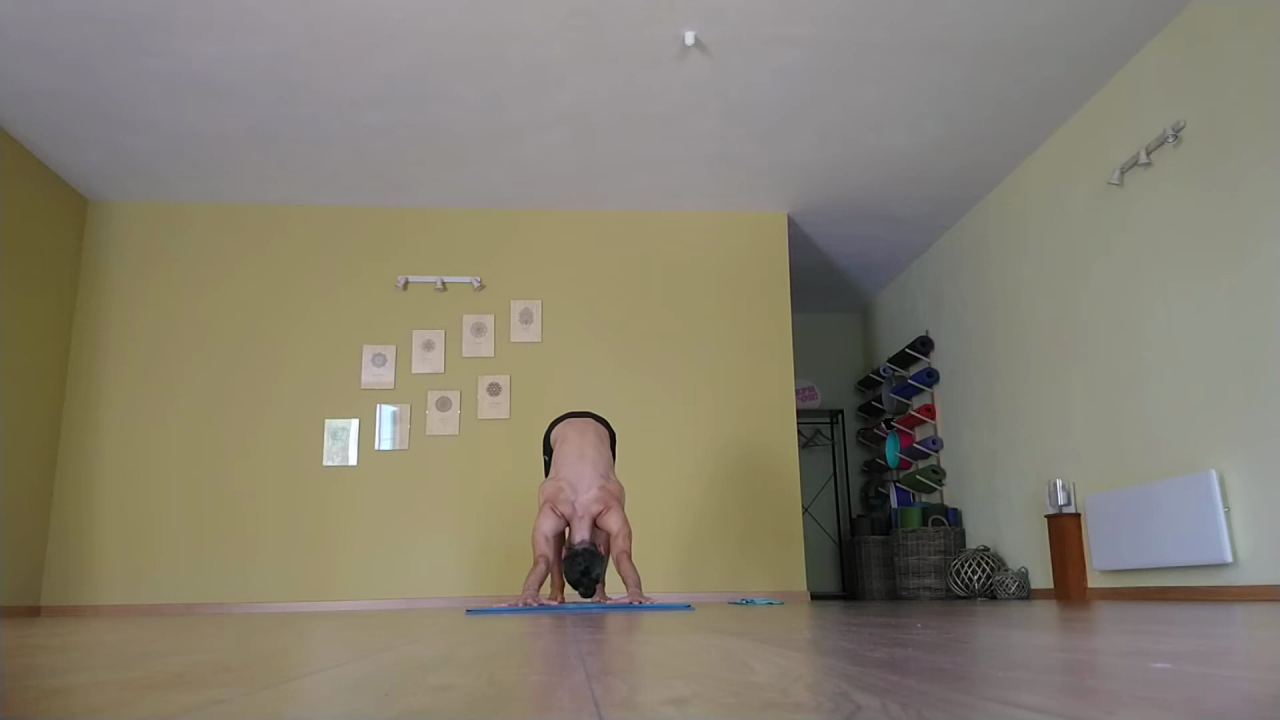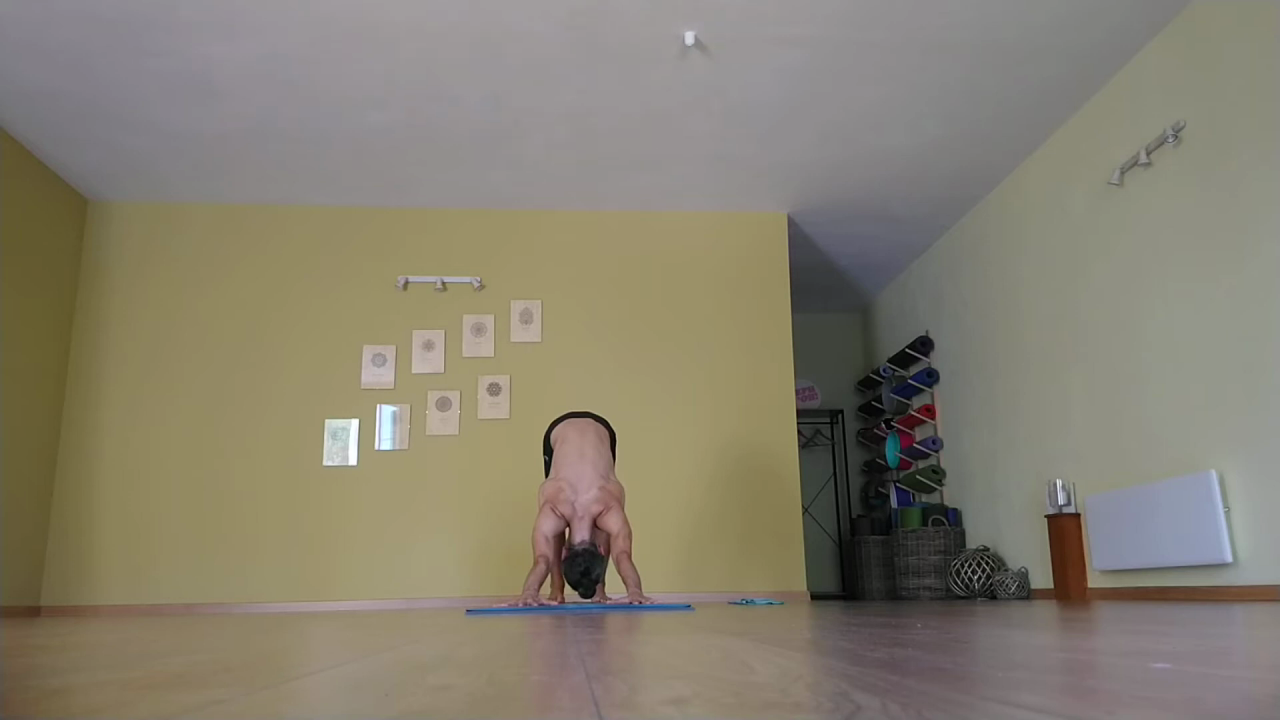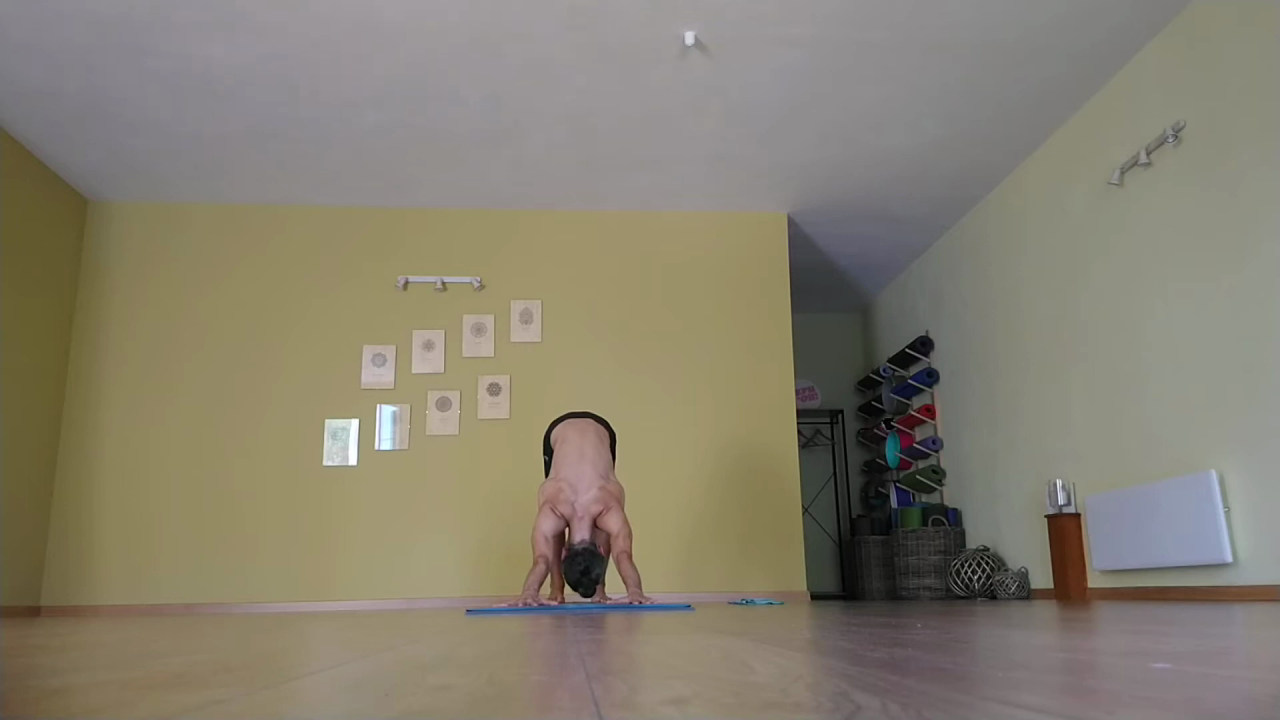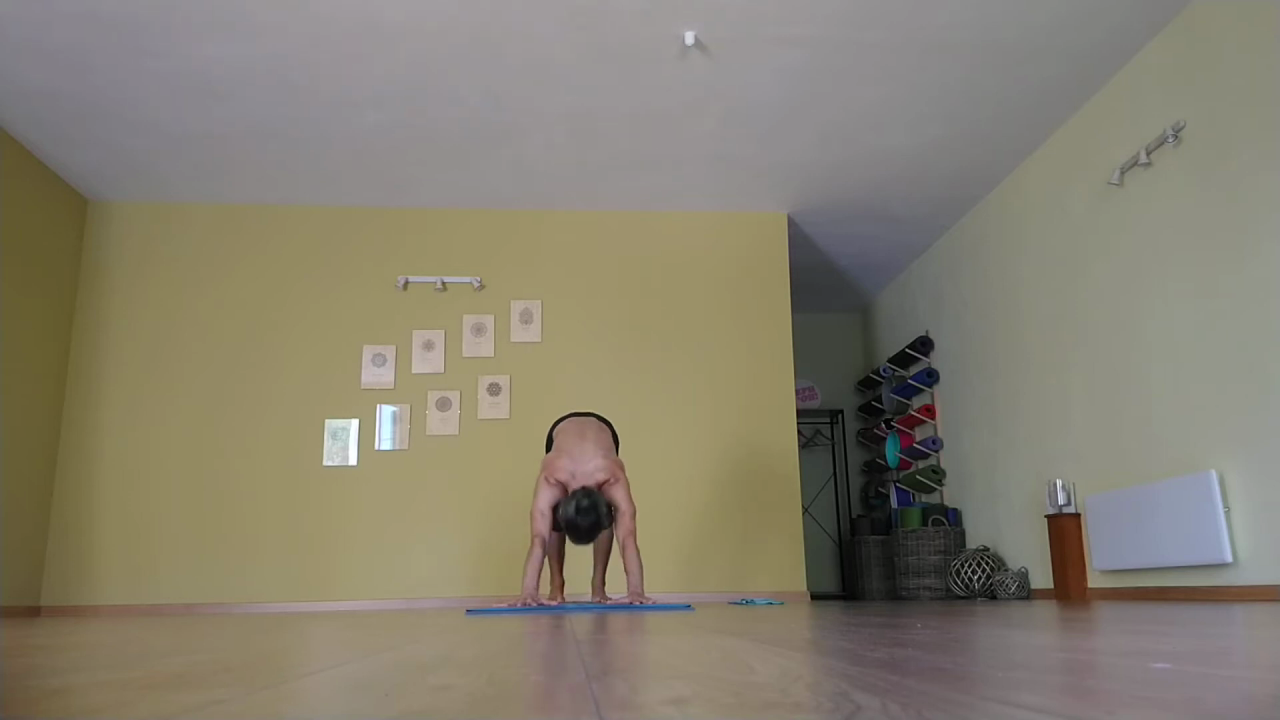
dt=0.5s
person 1, frame 1
left shoulder: (609, 508)
right shoulder: (552, 509)
left elbow: (623, 556)
right elbow: (541, 560)
left hip: (600, 429)
right hip: (558, 430)
left ankle: (600, 586)
right ankle: (556, 586)
person 1, frame 2
left shoulder: (609, 508)
right shoulder: (552, 510)
left elbow: (623, 557)
right elbow: (541, 560)
left hip: (600, 429)
right hip: (559, 430)
left ankle: (600, 586)
right ankle: (556, 587)
person 1, frame 3
left shoulder: (609, 508)
right shoulder: (552, 509)
left elbow: (623, 556)
right elbow: (541, 560)
left hip: (601, 430)
right hip: (559, 430)
left ankle: (599, 587)
right ankle: (556, 587)
person 1, frame 4
left shoulder: (613, 480)
right shoulder: (552, 480)
left elbow: (628, 538)
right elbow: (539, 540)
left wrist: (636, 591)
right wrist: (528, 592)
left knee: (606, 519)
right knee: (553, 521)
left ankle: (599, 585)
right ankle: (556, 584)
